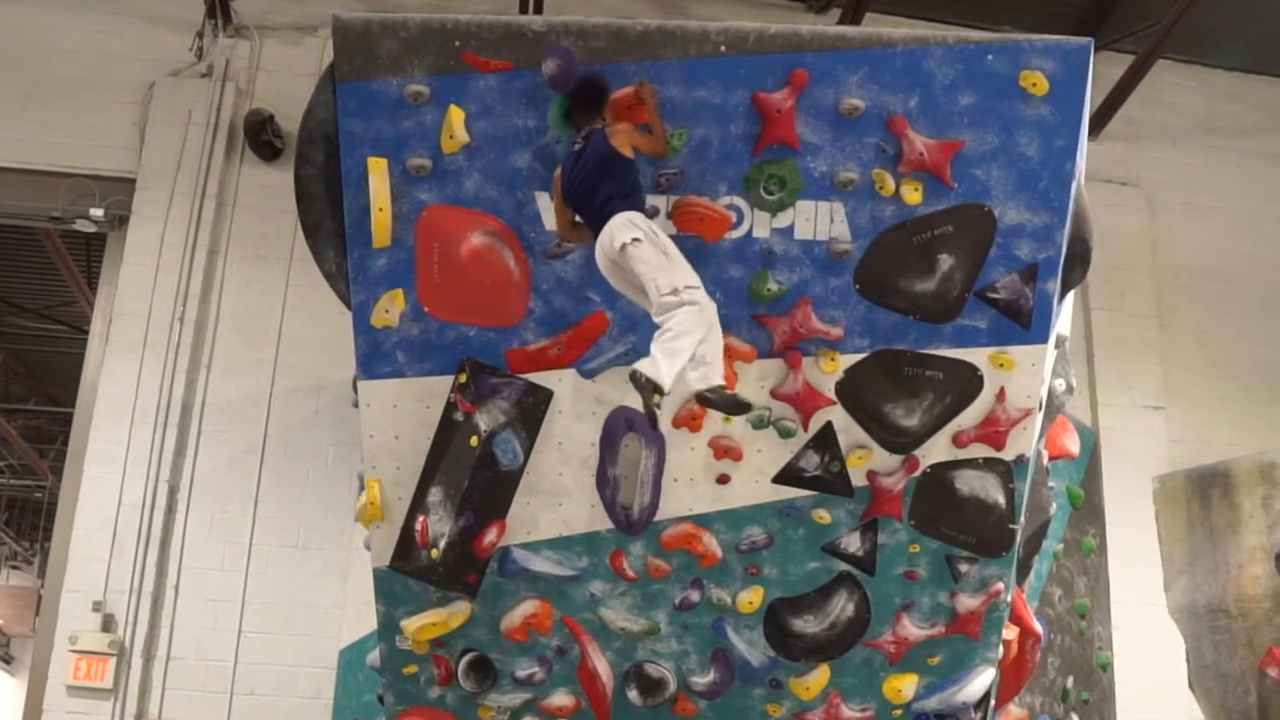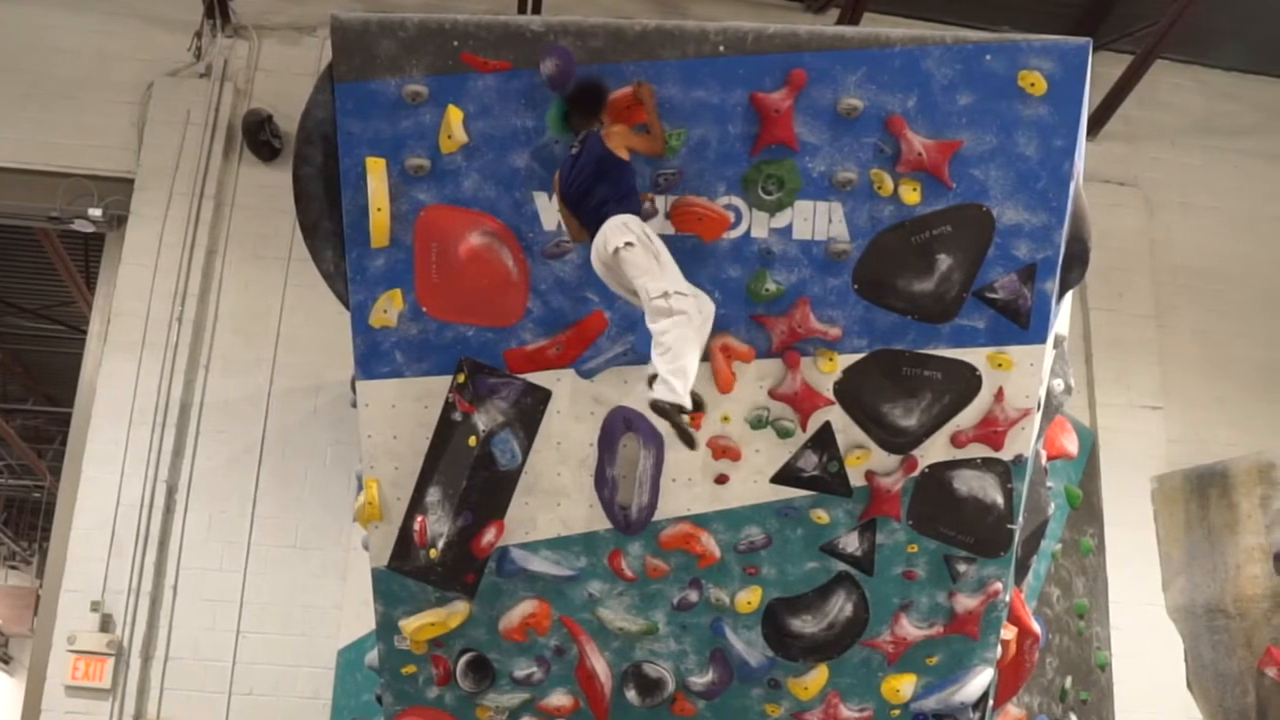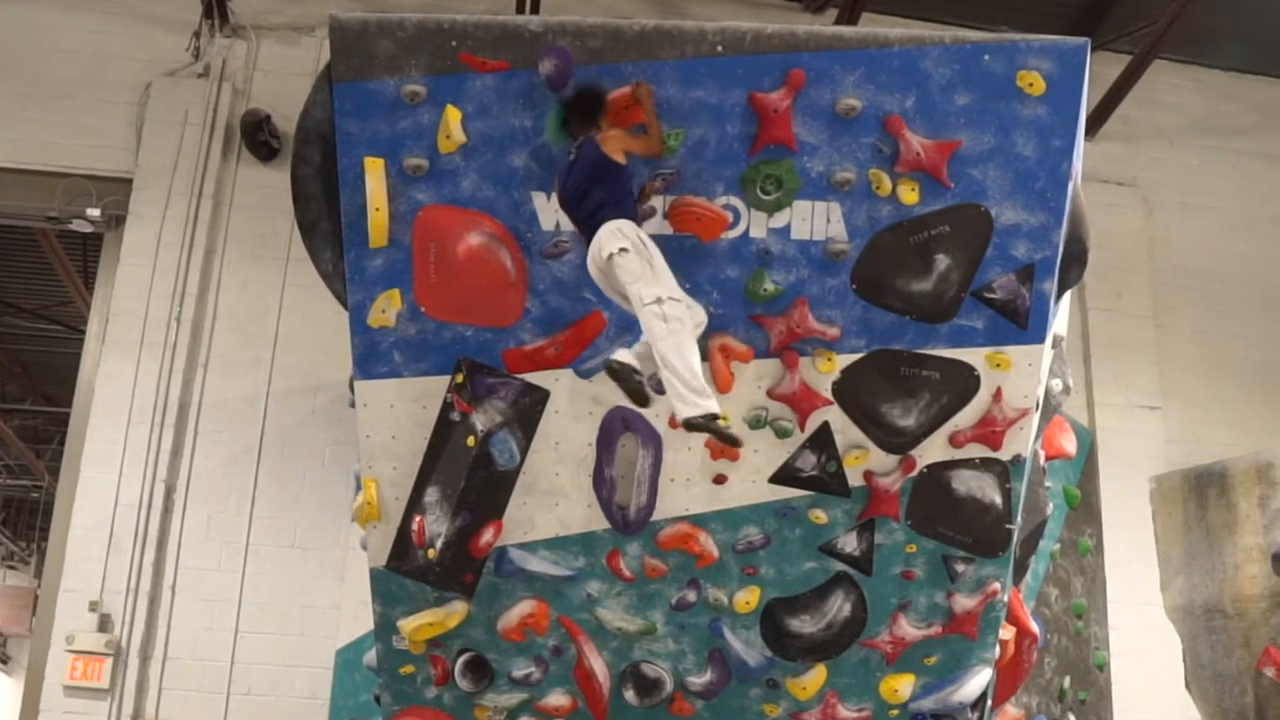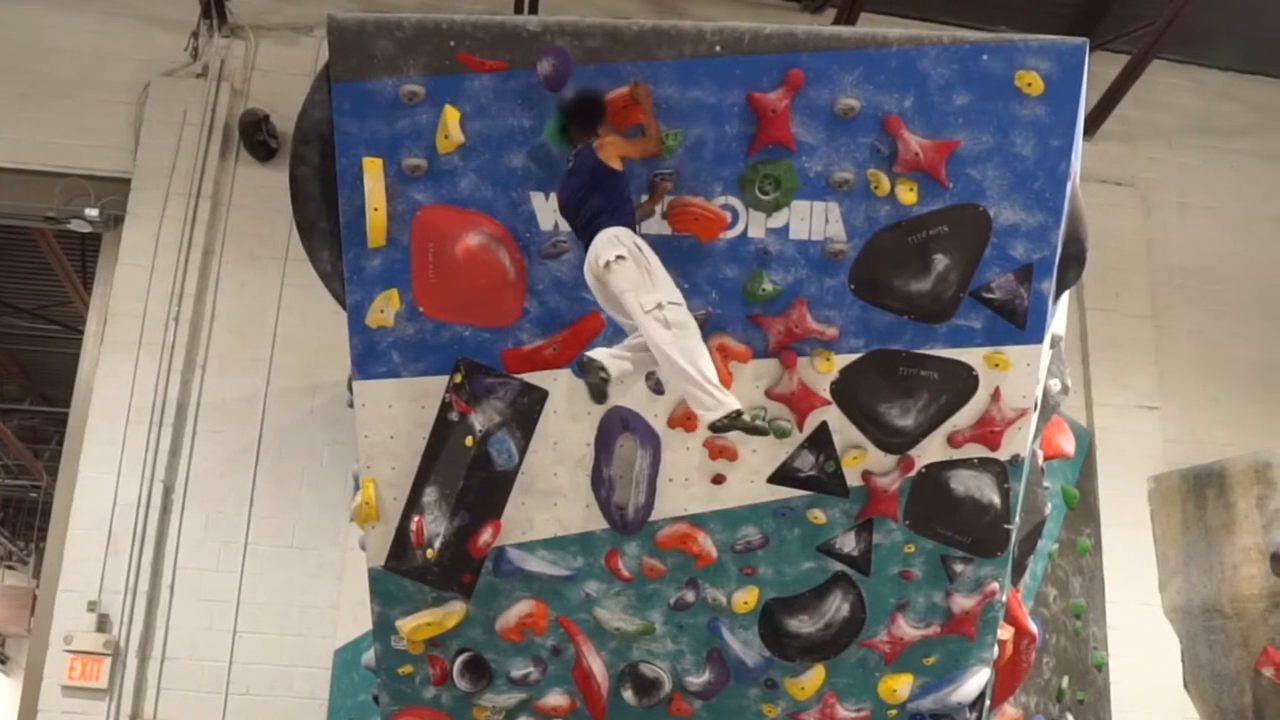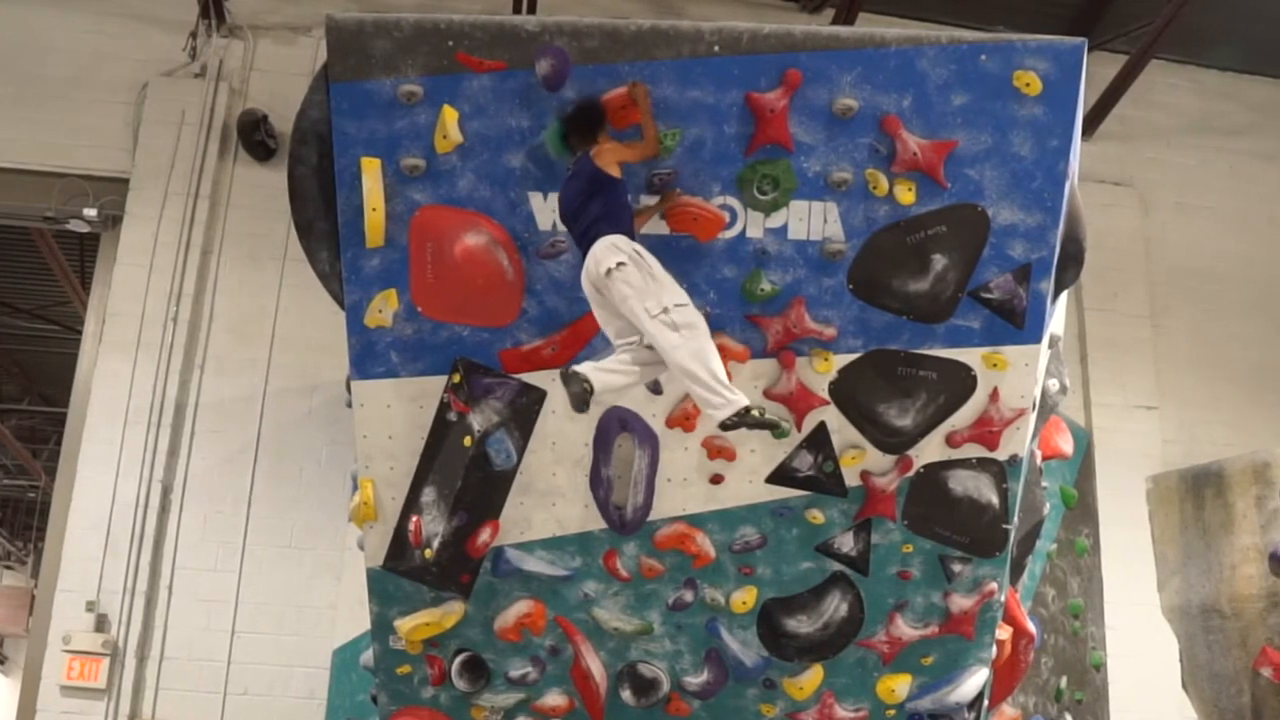
dt=0.1s
person 1, frame 1
left shoulder: (564, 170)
right shoulder: (618, 132)
left elbow: (565, 230)
right elbow: (660, 146)
right wrist: (650, 105)
left hip: (605, 246)
right hip: (628, 228)
left knee: (696, 310)
right knee: (691, 303)
left ankle: (709, 383)
right ankle: (653, 374)
person 1, frame 2
left shoulder: (563, 174)
right shoulder: (612, 135)
left elbow: (576, 232)
right elbow: (657, 146)
right wrist: (649, 105)
left hip: (602, 249)
right hip: (625, 232)
left knee: (699, 307)
right knee: (681, 309)
left ankle: (669, 376)
right ankle: (671, 397)
person 1, frame 3
left shoulder: (565, 179)
right shoulder: (610, 139)
right elbow: (655, 145)
left wrist: (635, 201)
right wrist: (646, 105)
left hip: (597, 255)
right hip: (620, 238)
left knee: (690, 316)
right knee: (669, 318)
left ankle: (630, 362)
right ankle: (698, 409)
person 1, frame 4
left shoulder: (567, 184)
right shoulder: (605, 145)
right elbow: (652, 147)
left wrist: (650, 203)
right wrist: (645, 105)
left hip: (596, 258)
right hip: (615, 247)
left knee: (660, 333)
right knee: (673, 323)
left ankle: (597, 363)
right ankle: (720, 408)
person 1, frame 5
left shoulder: (569, 191)
right shoulder: (604, 154)
right elbow: (651, 147)
left wrist: (658, 206)
right wrist: (643, 106)
left hip: (592, 269)
right hip: (616, 254)
left knee: (651, 346)
right knee: (681, 324)
left ankle: (586, 375)
right ankle: (730, 407)
